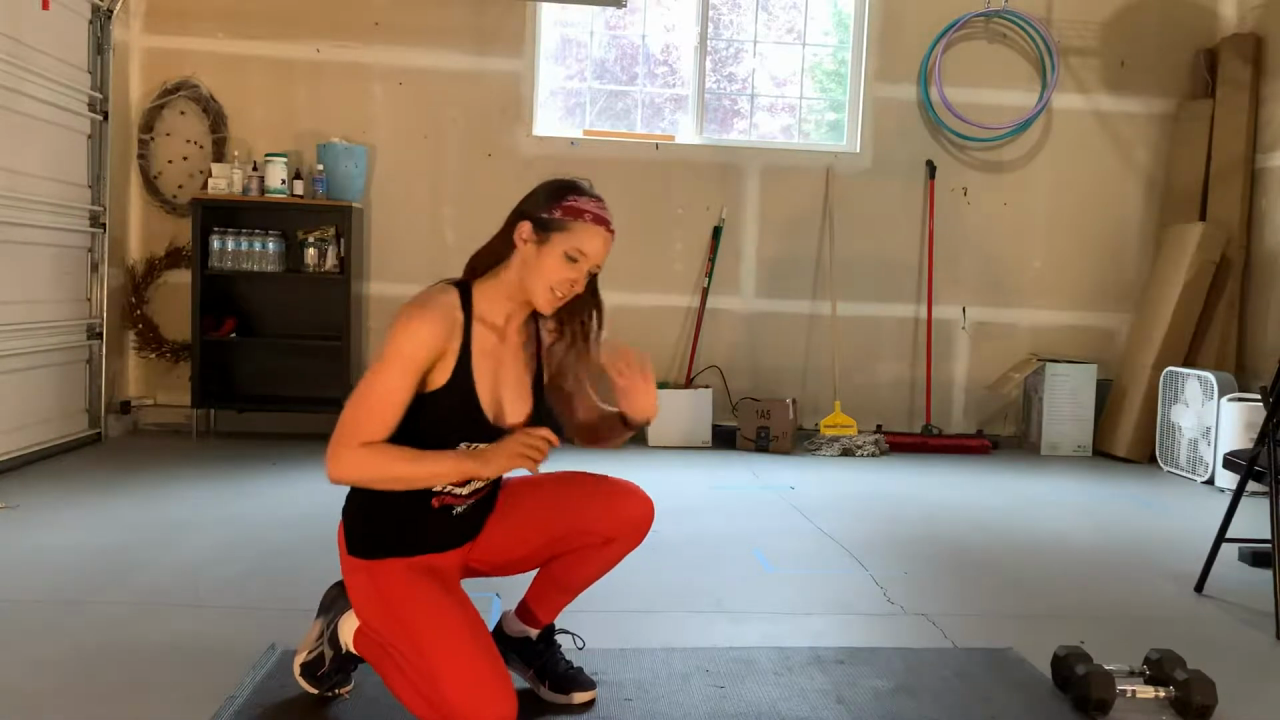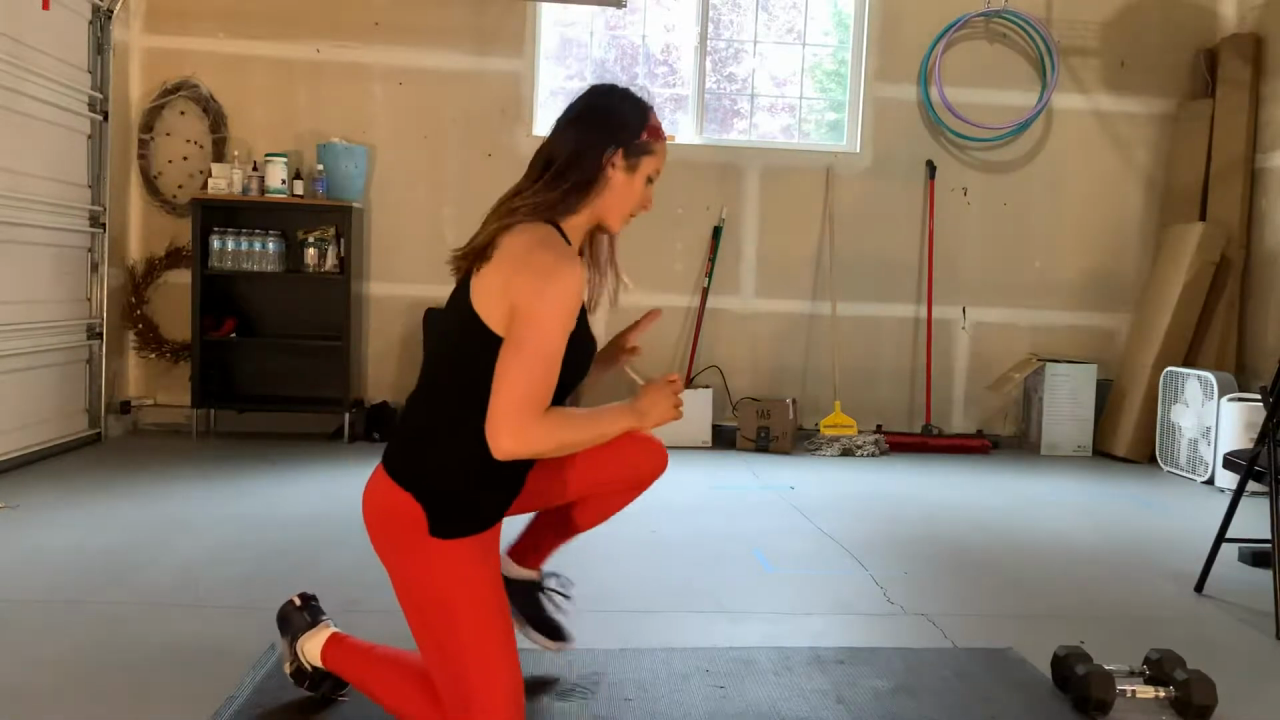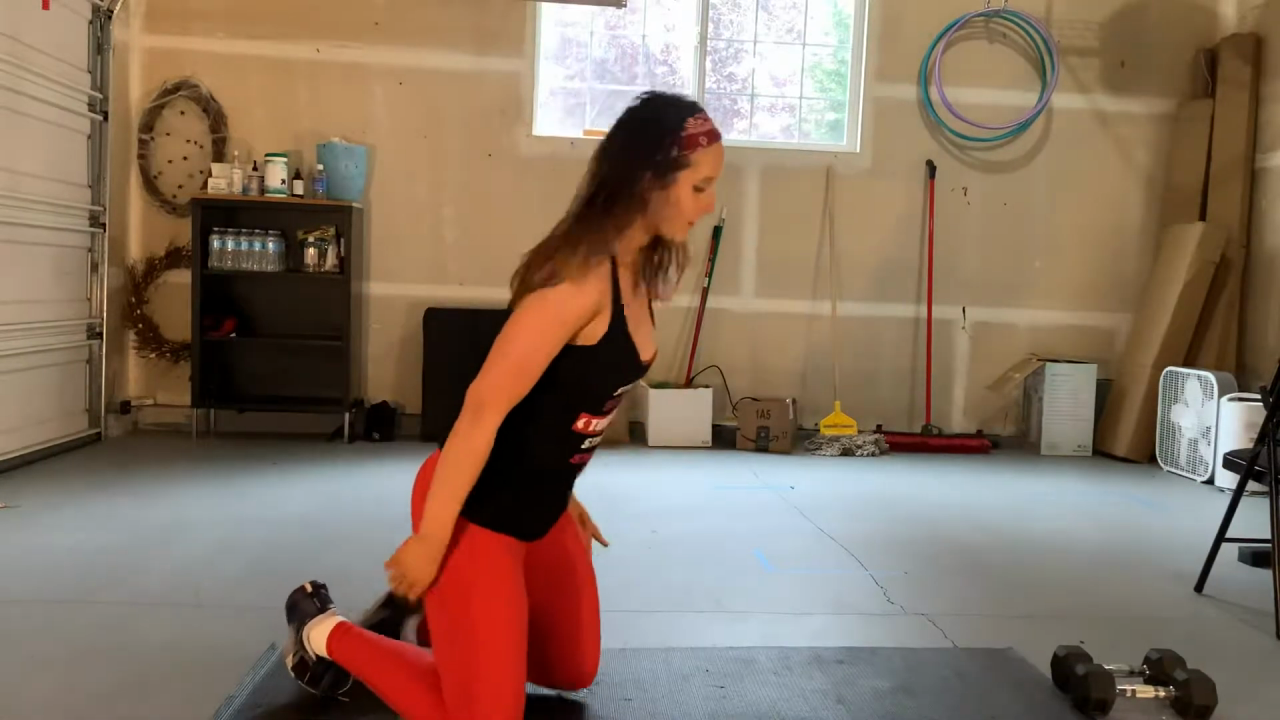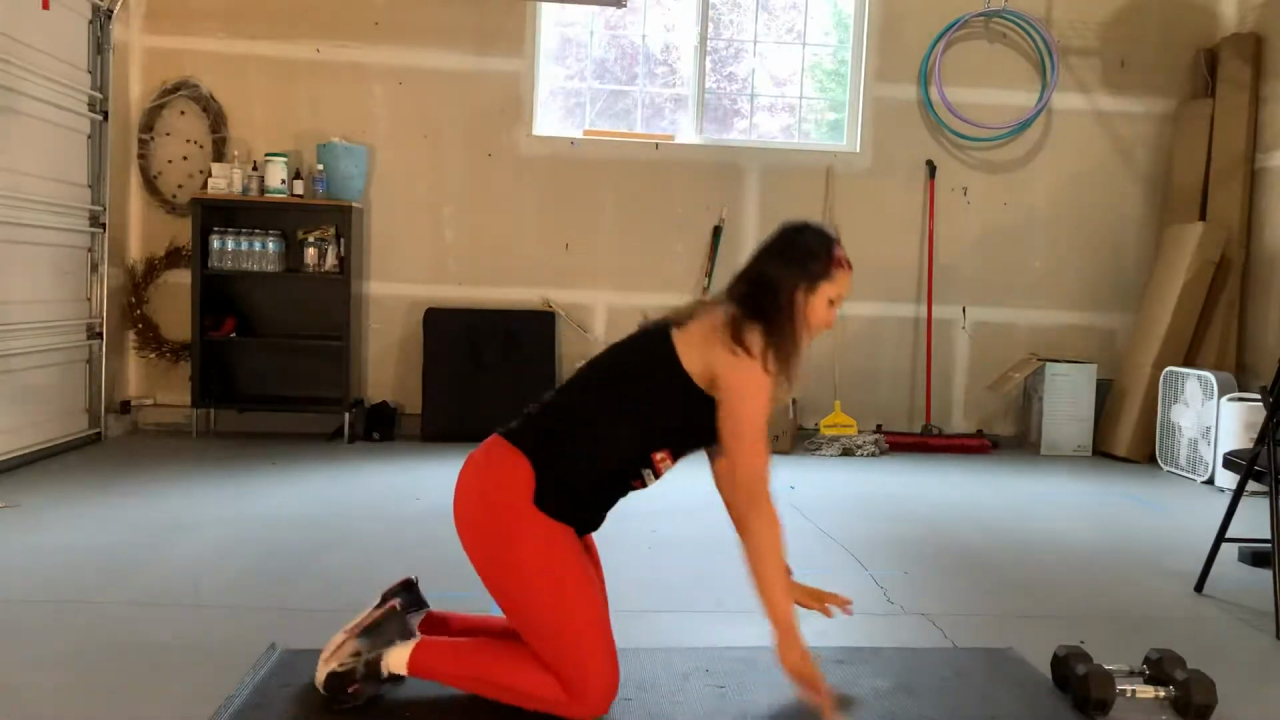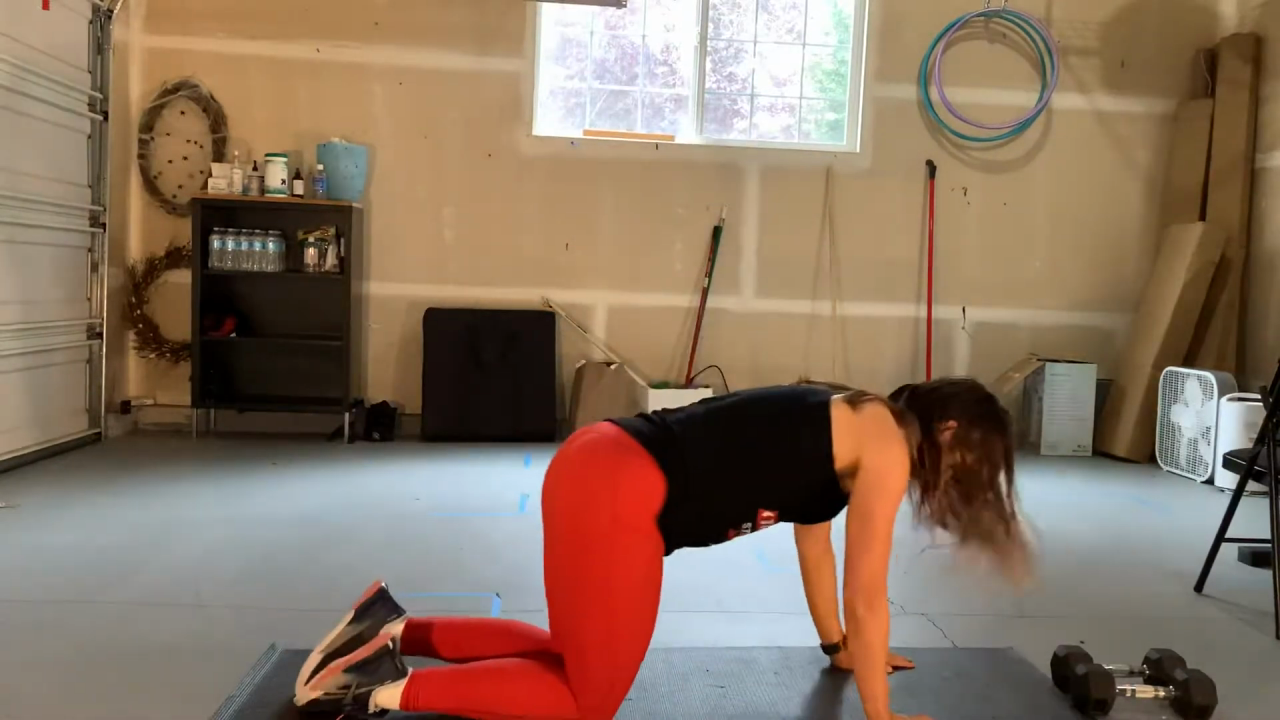
dt=0.5s
person 1, frame 1
left shoulder: (547, 334)
right shoulder: (432, 323)
left elbow: (582, 423)
right elbow: (344, 460)
left wrist: (630, 417)
right wrist: (481, 460)
left hip: (478, 522)
right hip: (393, 546)
left knee: (628, 510)
left ankle: (523, 634)
right ankle: (350, 632)
person 1, frame 2
left shoulder: (538, 240)
right shoulder: (551, 264)
right elbow: (513, 434)
left wrist: (600, 359)
right wrist: (633, 412)
left hip: (480, 476)
right hip: (430, 508)
left knee: (644, 458)
left ankle: (518, 572)
right ankle: (321, 643)
person 1, frame 3
left shoulder: (641, 269)
right shoulder: (579, 276)
right elbow: (482, 410)
right wrist: (431, 541)
left hip: (543, 506)
right hip: (477, 508)
left knee: (575, 668)
left ankle: (419, 629)
right ankle: (325, 630)
person 1, frame 4
left shoulder: (726, 338)
right shoulder: (743, 346)
left elbow: (735, 483)
right elbow: (752, 499)
left wrist: (783, 584)
right wrist: (787, 636)
left hip: (546, 507)
right hip: (514, 501)
left knee: (577, 661)
left ankle: (415, 621)
right ankle: (398, 651)
person 1, frame 5
left shoulder: (844, 427)
right shoulder: (886, 442)
left elbow: (813, 538)
right elbow: (865, 594)
left wrist: (838, 648)
left hip: (597, 468)
right hip: (617, 496)
left knee: (574, 658)
left ankle: (394, 628)
